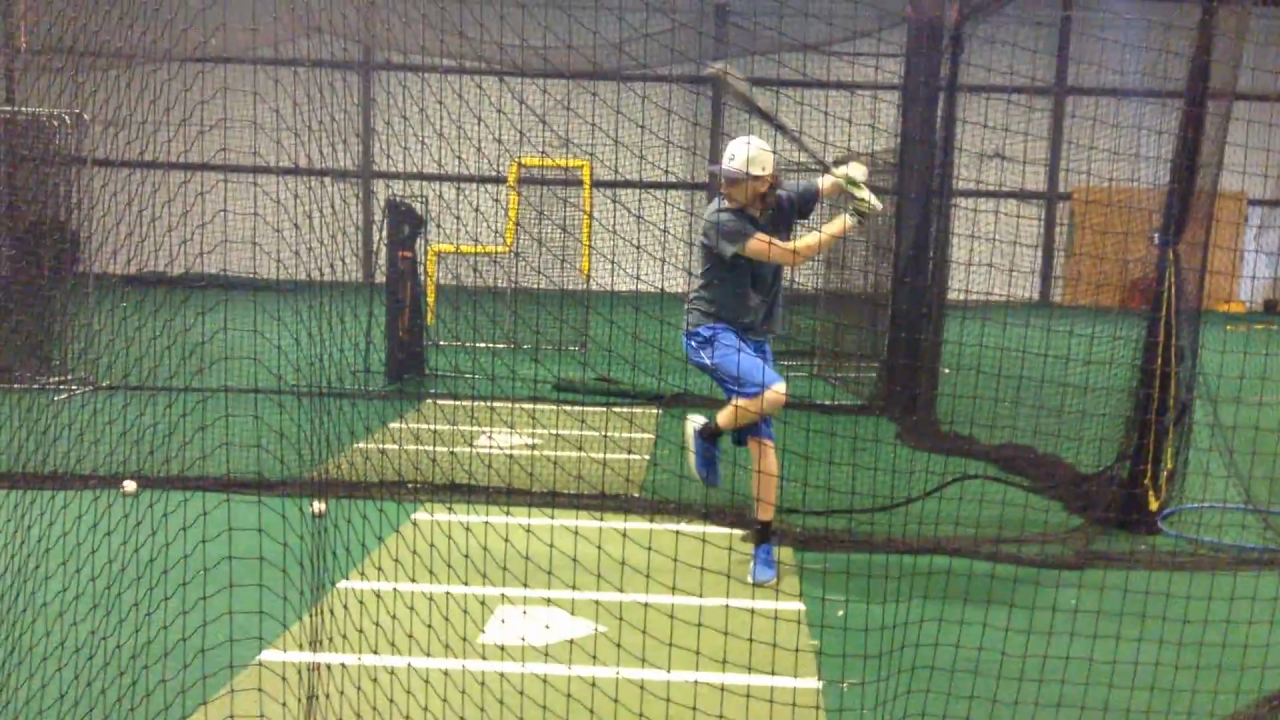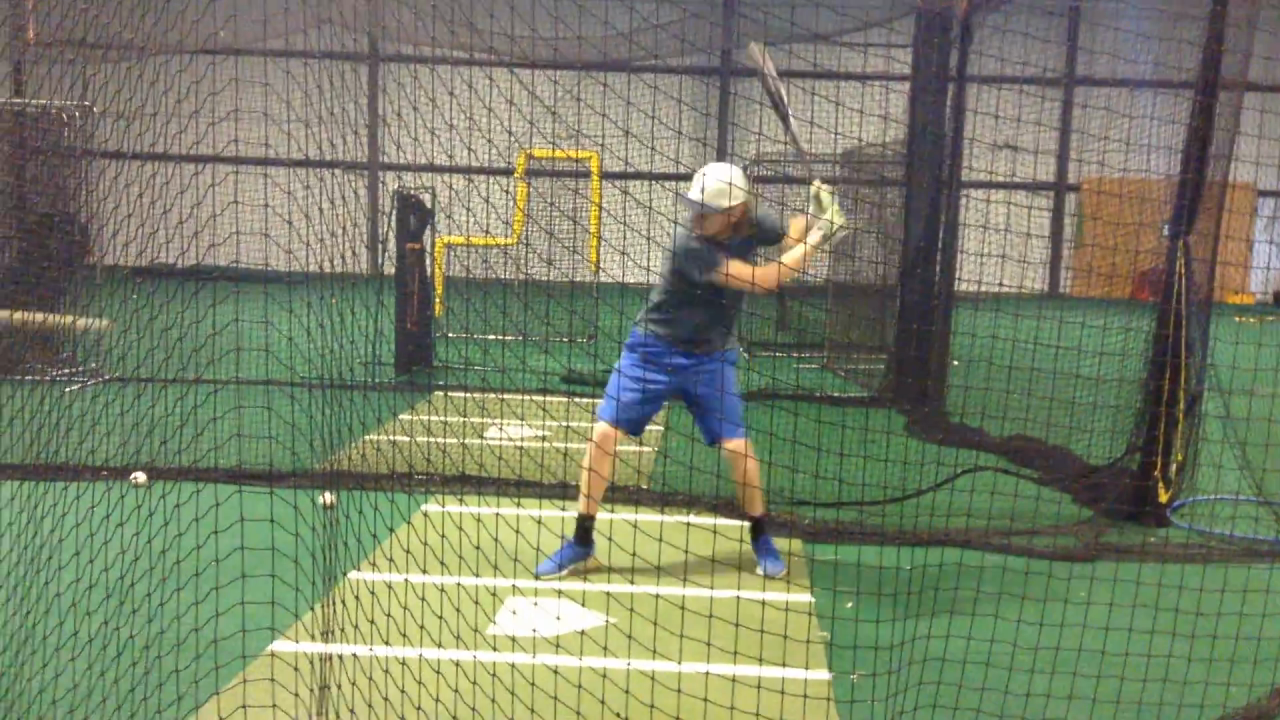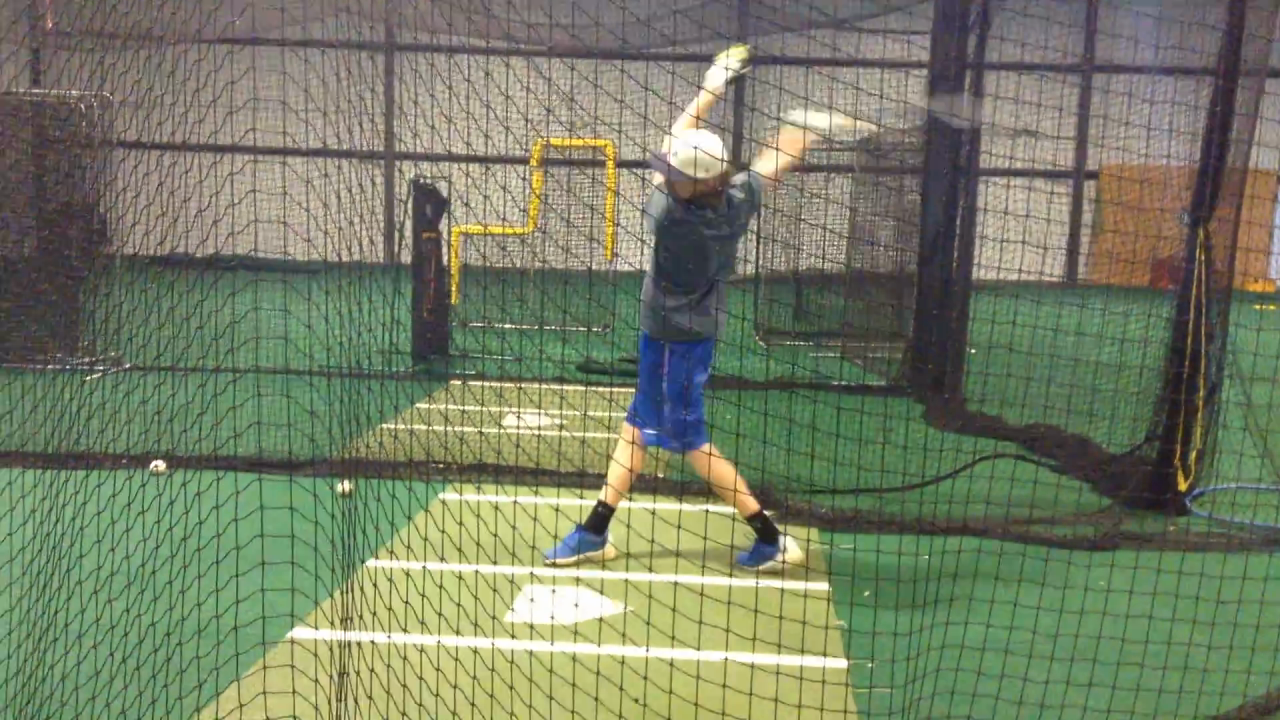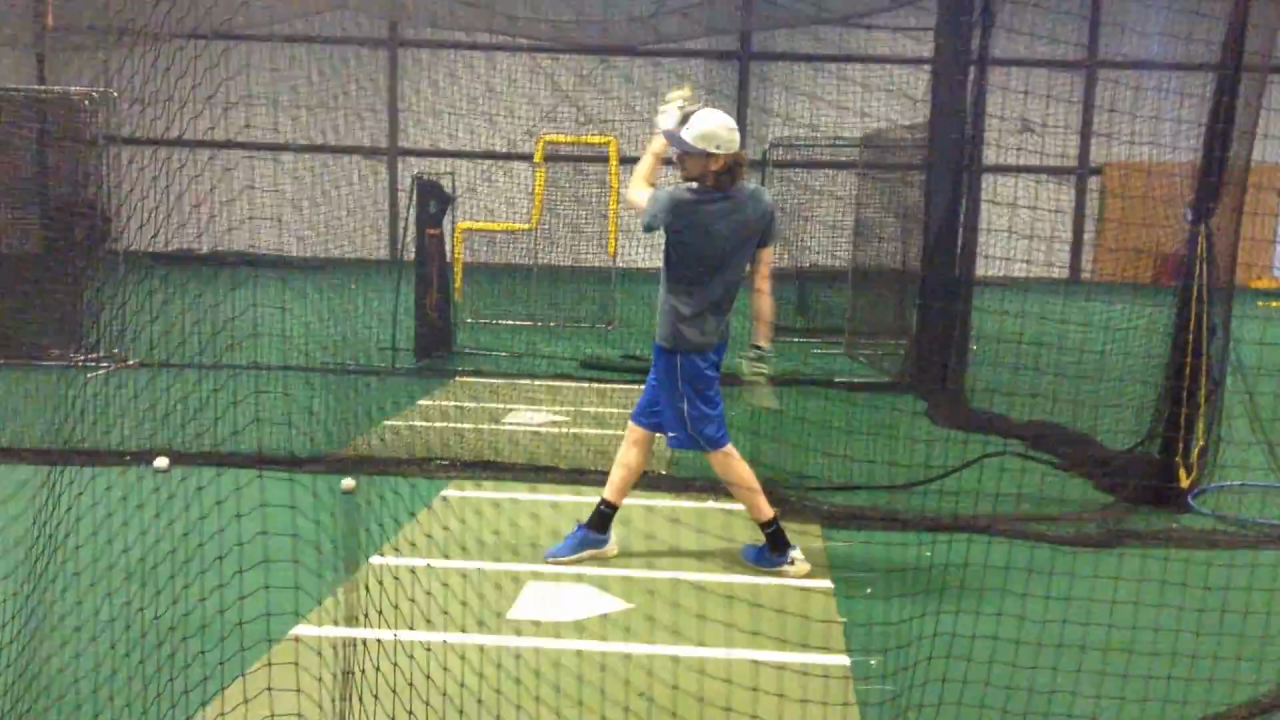
dt=0.5s
person 1, frame 1
left shoulder: (784, 200)
right shoulder: (719, 220)
left elbow: (847, 174)
right elbow: (791, 255)
left wrist: (853, 179)
right wrist: (850, 218)
left hip: (752, 335)
right hip: (711, 331)
left knee: (762, 439)
right knee: (774, 393)
left ankle: (763, 544)
right ankle: (706, 431)
person 1, frame 2
left shoulder: (752, 224)
right shoulder: (690, 244)
left elbow: (794, 233)
right elbow: (764, 279)
left wrist: (817, 216)
right wrist: (817, 237)
left hip: (710, 355)
right hip: (656, 346)
left knee: (737, 447)
right knee: (605, 433)
left ankle: (760, 537)
right ankle: (580, 543)
person 1, frame 3
left shoulder: (669, 215)
right shoulder: (742, 196)
left elbow: (679, 134)
right elbow: (778, 159)
left wrist: (713, 84)
right wrist: (808, 123)
left hip: (675, 340)
right hip: (697, 332)
left knee: (690, 445)
right knee: (640, 430)
left ankle: (770, 538)
right ankle: (594, 533)
person 1, frame 4
left shoulder: (680, 206)
right shoulder: (758, 204)
left elbow: (634, 192)
right elbow: (761, 279)
left wrist: (661, 131)
right wrist: (759, 344)
left hip: (685, 340)
right hip: (702, 335)
left knee: (713, 443)
right knee: (642, 428)
left ankle: (781, 547)
right ankle: (597, 531)
